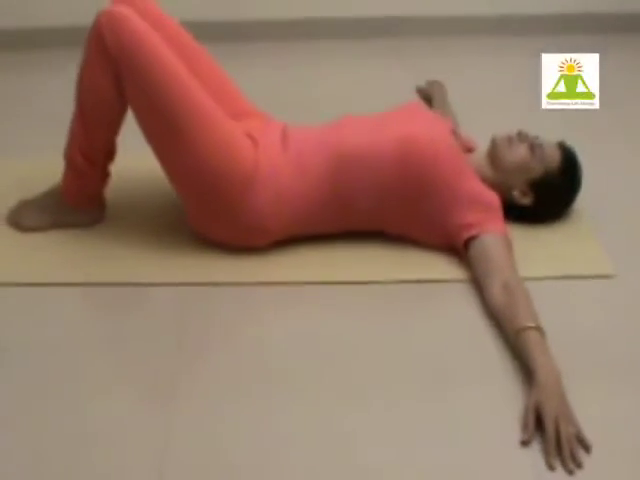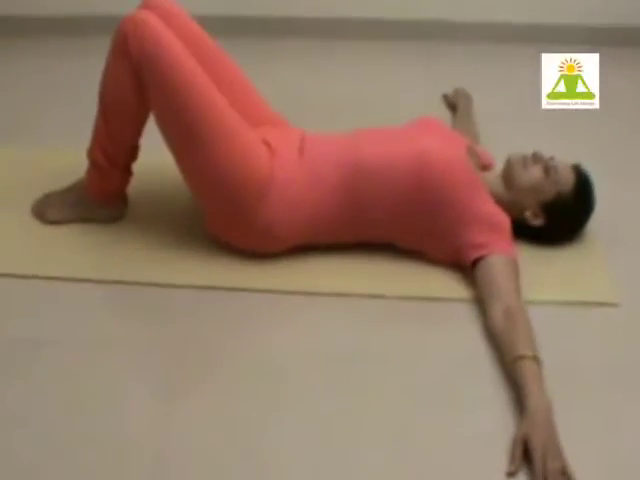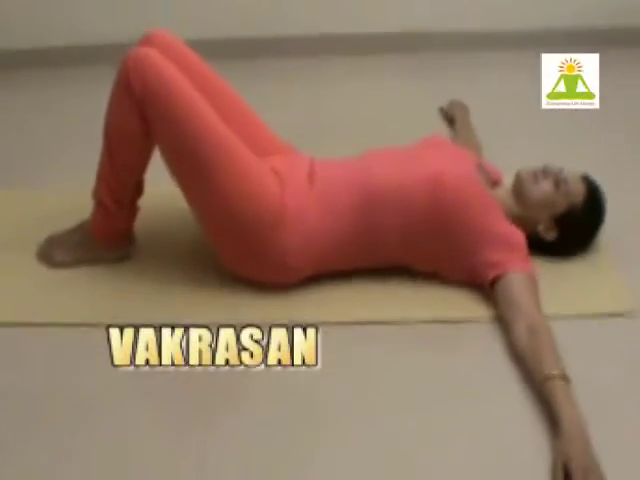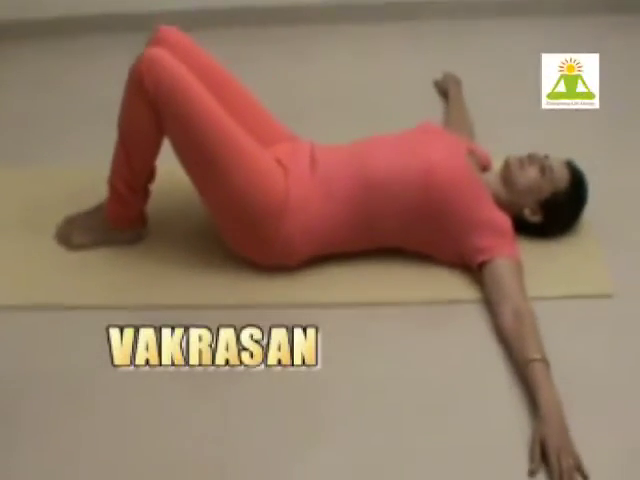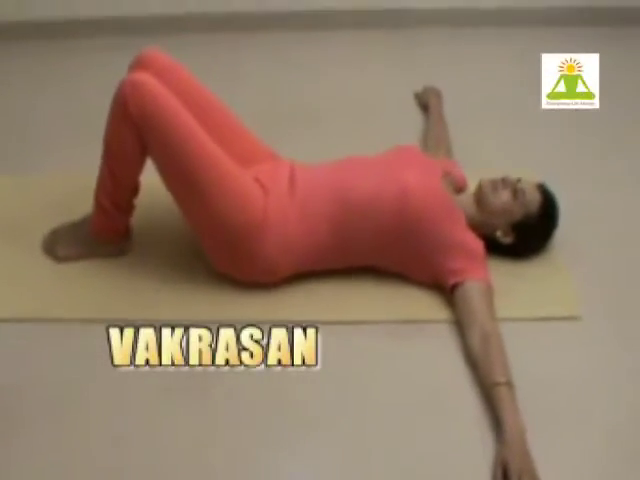
dt=0.5s
person 1, frame 1
left shoulder: (477, 207)
right shoulder: (457, 150)
left elbow: (502, 285)
left wrist: (545, 373)
right wrist: (439, 96)
left hip: (244, 193)
right hip: (264, 143)
left ankle: (78, 198)
right ankle: (82, 190)
person 1, frame 2
left shoulder: (487, 225)
right shoulder: (475, 162)
left elbow: (504, 307)
left wrist: (537, 405)
right wrist: (463, 102)
left hip: (261, 199)
right hip: (281, 149)
left ankle: (101, 195)
right ankle: (106, 187)
person 1, frame 3
left shoulder: (503, 243)
right shoulder: (483, 177)
left elbow: (527, 325)
left wrist: (570, 424)
right wrist: (459, 113)
left hip: (273, 231)
right hip: (289, 178)
left knee: (142, 69)
right knee: (156, 44)
left ankle: (107, 236)
right ankle: (111, 227)
person 1, frame 4
left shoulder: (490, 229)
right shoulder: (471, 159)
left elbow: (513, 309)
right elbow: (454, 126)
left wrist: (550, 411)
right wrist: (452, 87)
left hip: (275, 215)
right hip: (291, 161)
left knee: (152, 67)
right knee: (164, 41)
left ankle: (121, 218)
right ankle: (126, 208)
person 1, frame 5
left shoulder: (463, 252)
right shoulder: (447, 178)
left elbow: (482, 331)
right elbow: (435, 140)
left wrist: (513, 432)
right wrist: (433, 102)
left hip: (257, 232)
right hip: (272, 178)
left knee: (136, 92)
right knee: (149, 63)
left ankle: (106, 231)
right ankle: (110, 221)
